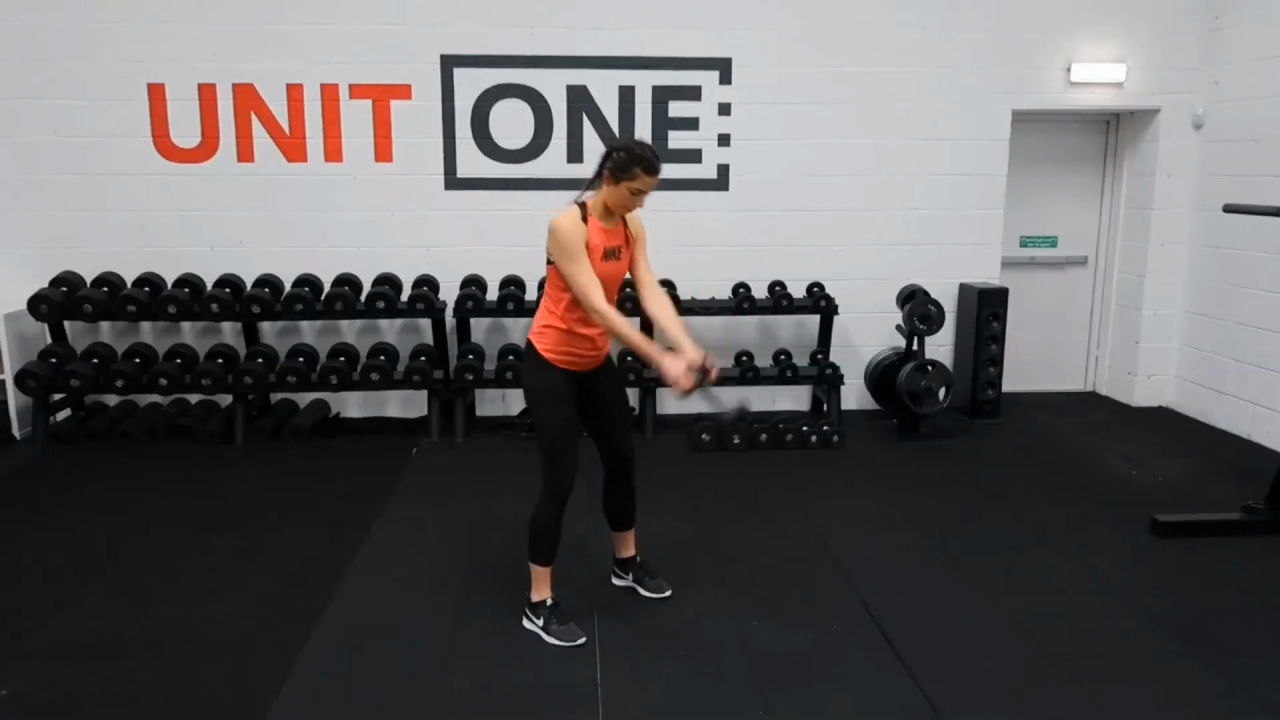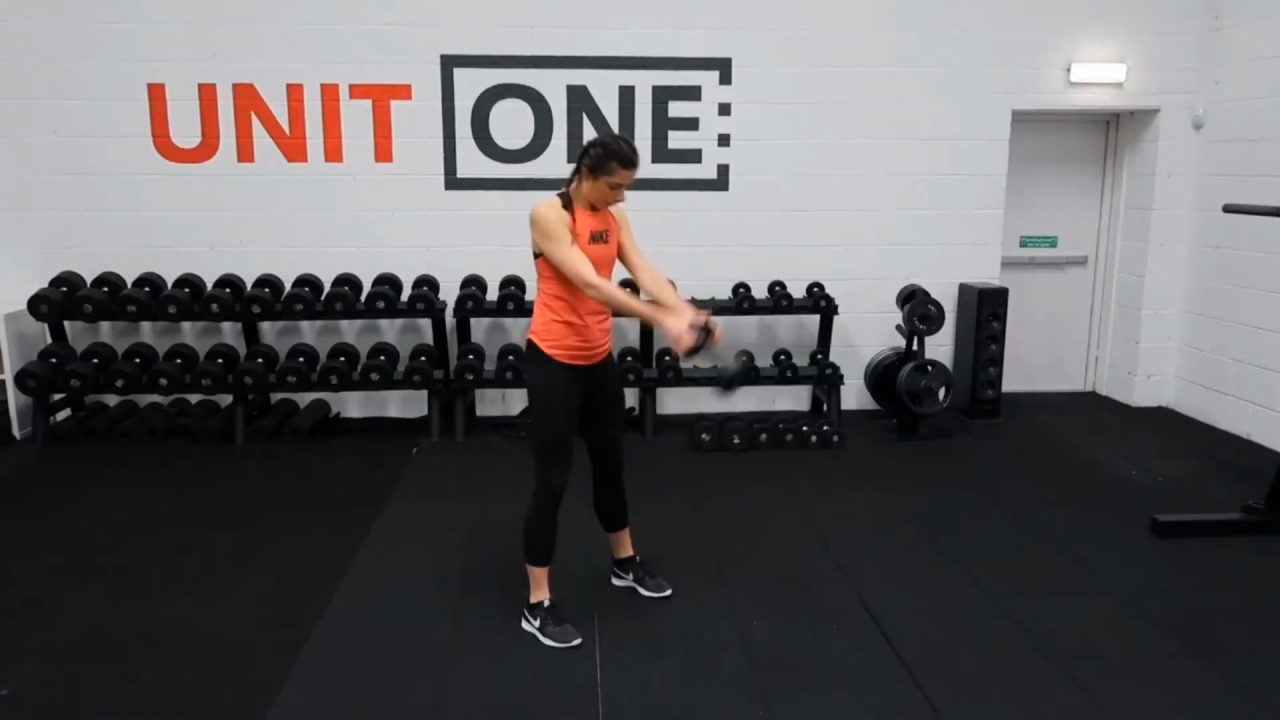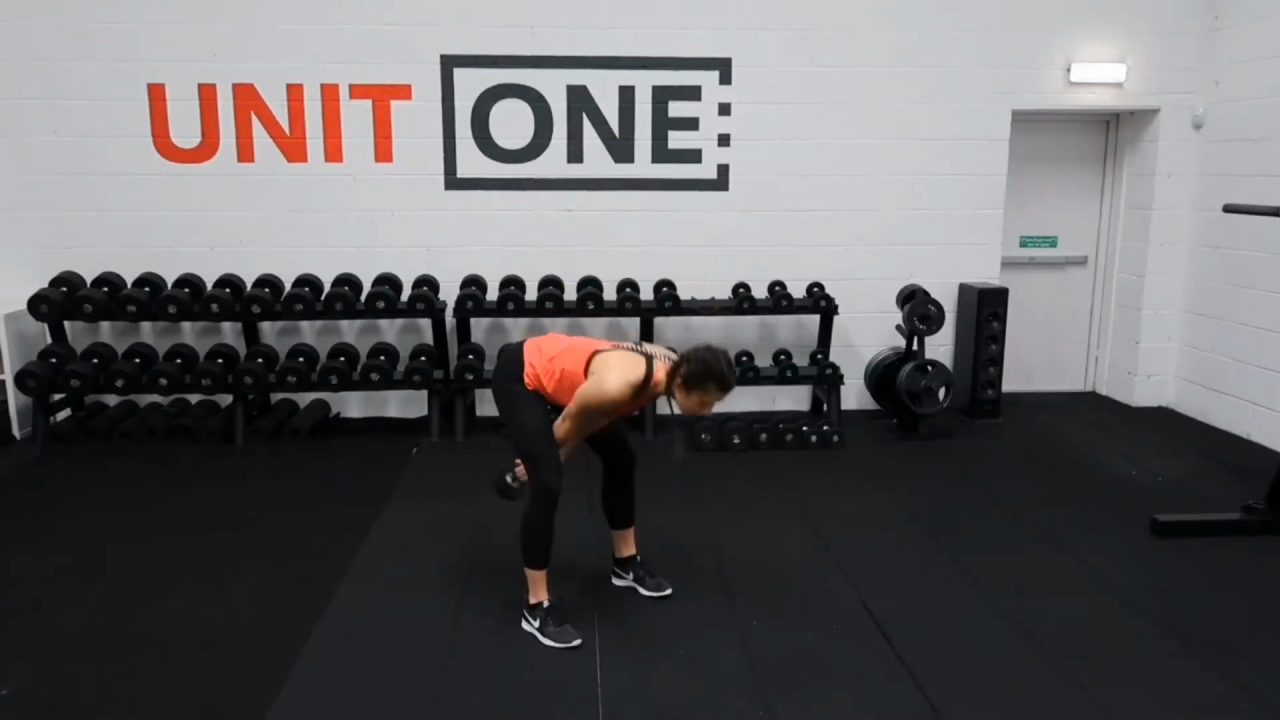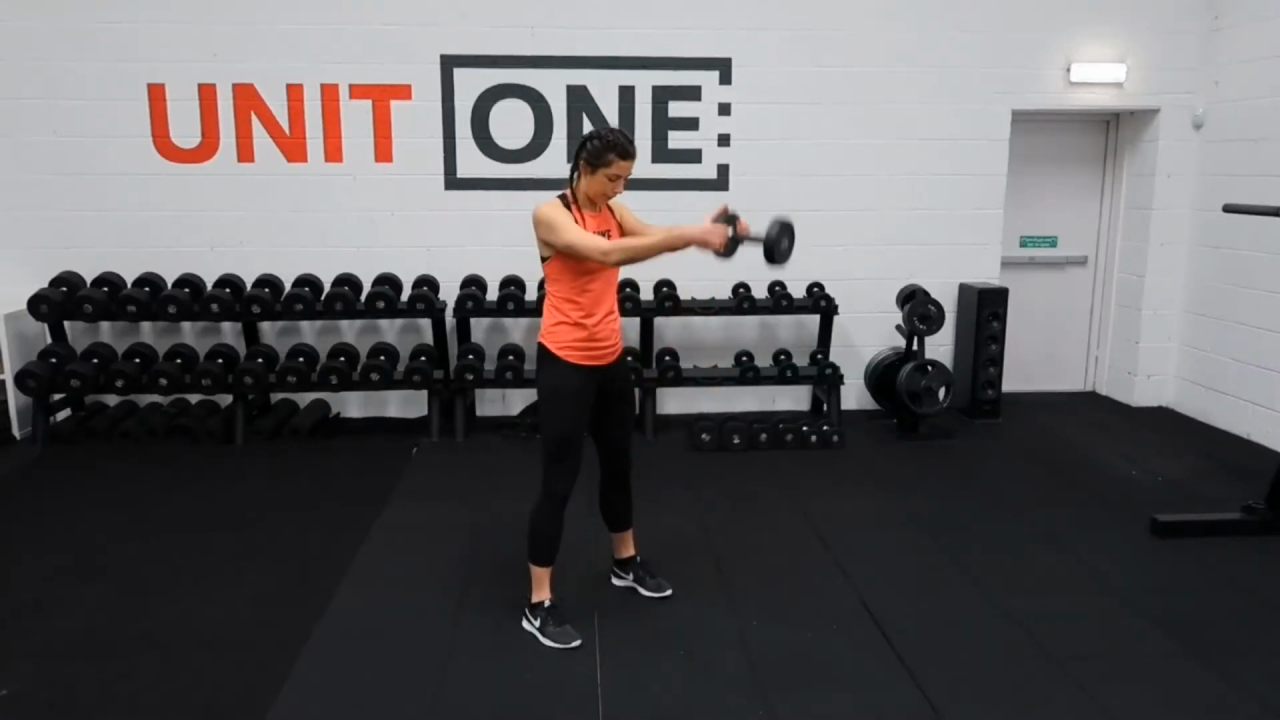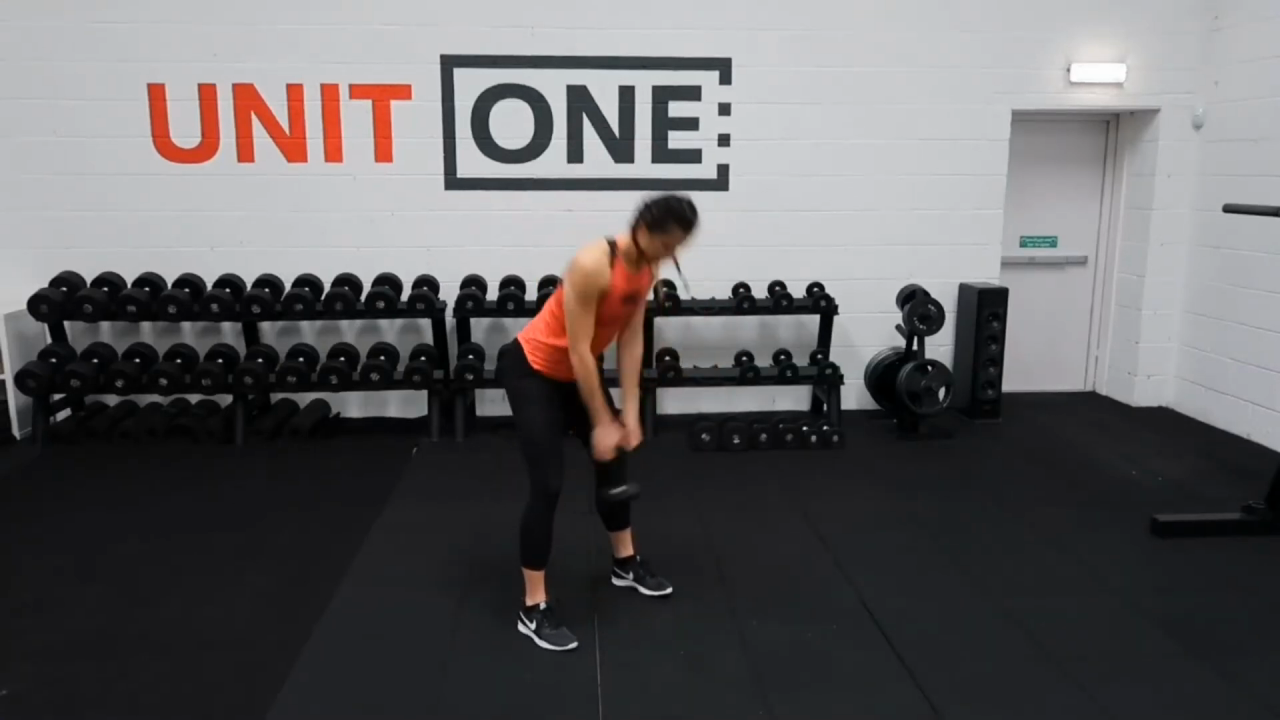
dt=1s
person 1, frame 1
left shoulder: (632, 227)
right shoulder: (568, 227)
left elbow: (650, 292)
right elbow: (596, 307)
left wrist: (686, 348)
right wrist: (659, 360)
left hip: (596, 363)
right hip: (551, 365)
left knee: (621, 461)
right knee: (560, 479)
left ankle: (627, 564)
right ankle: (539, 607)
person 1, frame 2
left shoulder: (613, 217)
right shoulder: (548, 215)
left elbow: (645, 273)
right elbow: (590, 283)
left wrist: (684, 312)
right wrist: (661, 321)
left hip: (599, 360)
right hip: (552, 363)
left knee: (610, 465)
right knee: (552, 480)
left ankle: (625, 562)
right ankle: (537, 605)
person 1, frame 3
left shoulder: (668, 367)
right shoulder: (618, 384)
left elbow: (596, 417)
right elbow: (569, 423)
left wrist: (554, 456)
right wrist: (544, 459)
left hip: (556, 369)
right hip: (520, 374)
left knee: (621, 457)
right knee: (548, 483)
left ankle: (626, 562)
right ankle: (537, 607)
person 1, frame 4
left shoulder: (612, 211)
right shoulder: (550, 215)
left elbow: (654, 242)
right elbow: (606, 255)
left wrist: (704, 231)
right wrist: (689, 234)
left hip: (609, 362)
right hip: (565, 365)
left knee: (618, 464)
right knee: (559, 482)
left ankle: (626, 563)
right ankle: (538, 606)
person 1, frame 5
left shoulder: (644, 268)
right shoulder: (593, 265)
left elbow: (631, 343)
right elbow: (580, 352)
left wrist: (630, 415)
right wrist: (600, 424)
left hip: (578, 372)
right hip: (533, 368)
left knee: (613, 460)
right knee: (548, 482)
left ankle: (626, 562)
right ankle: (533, 606)
